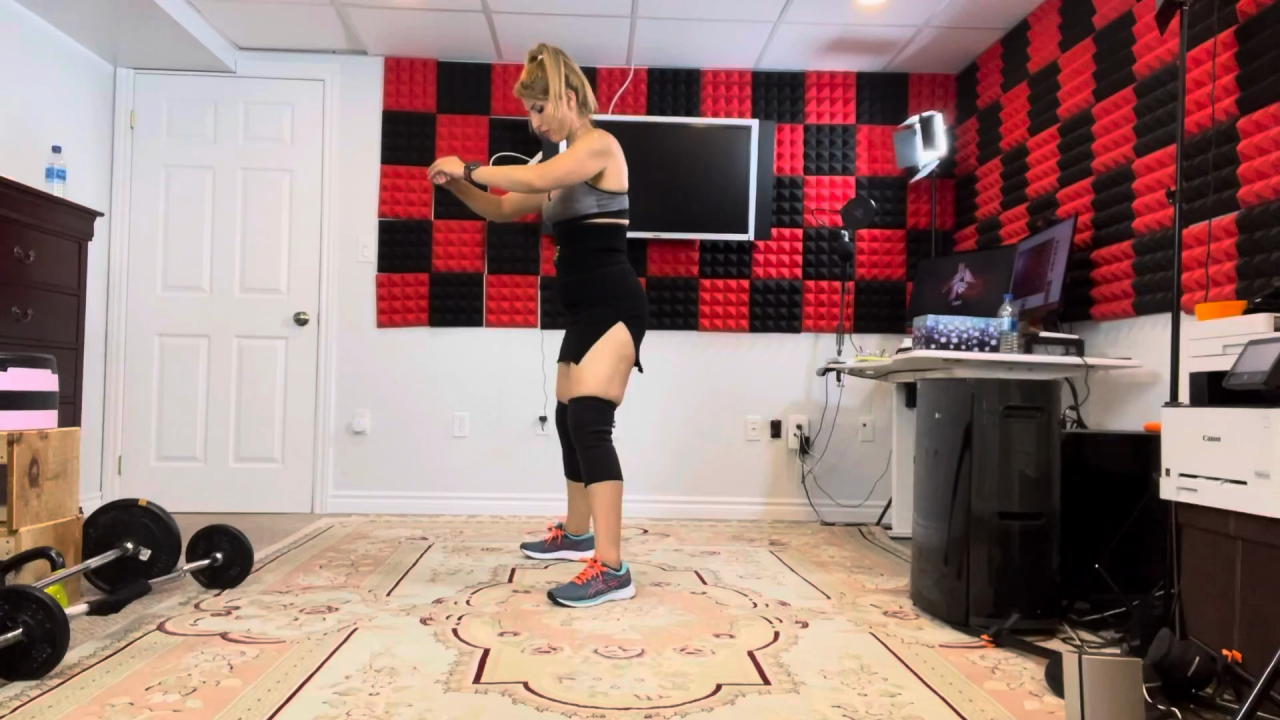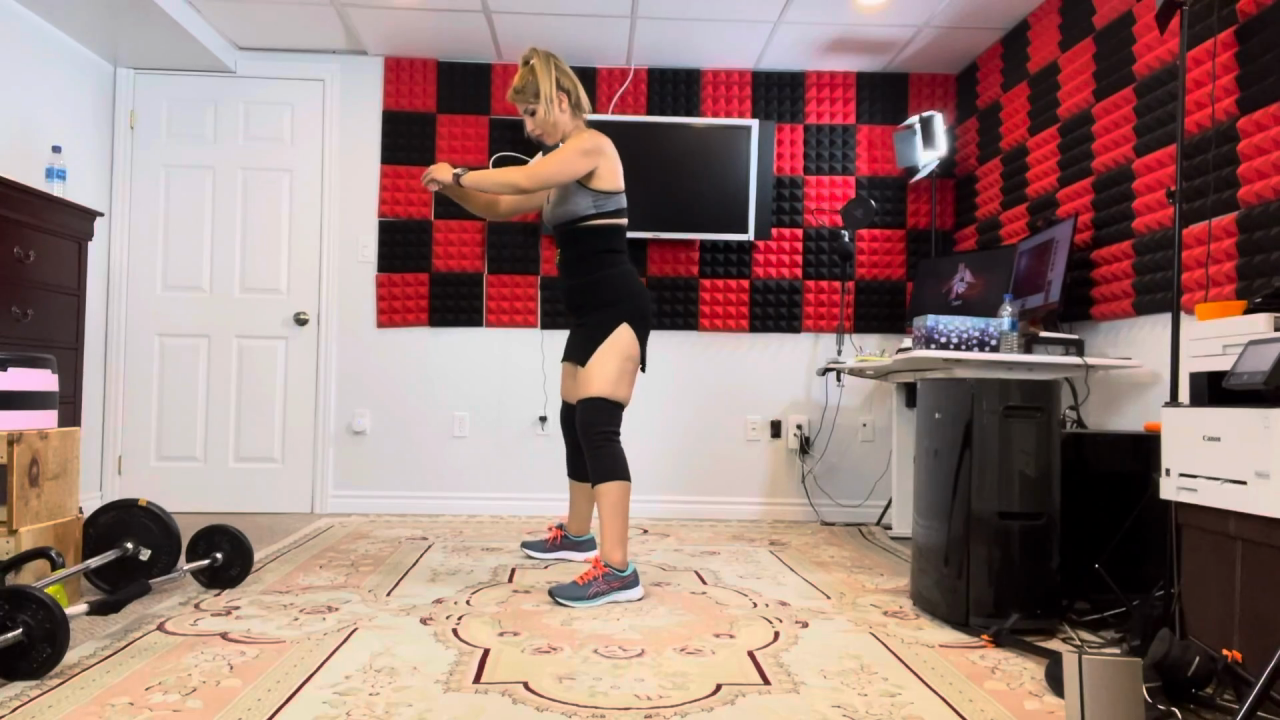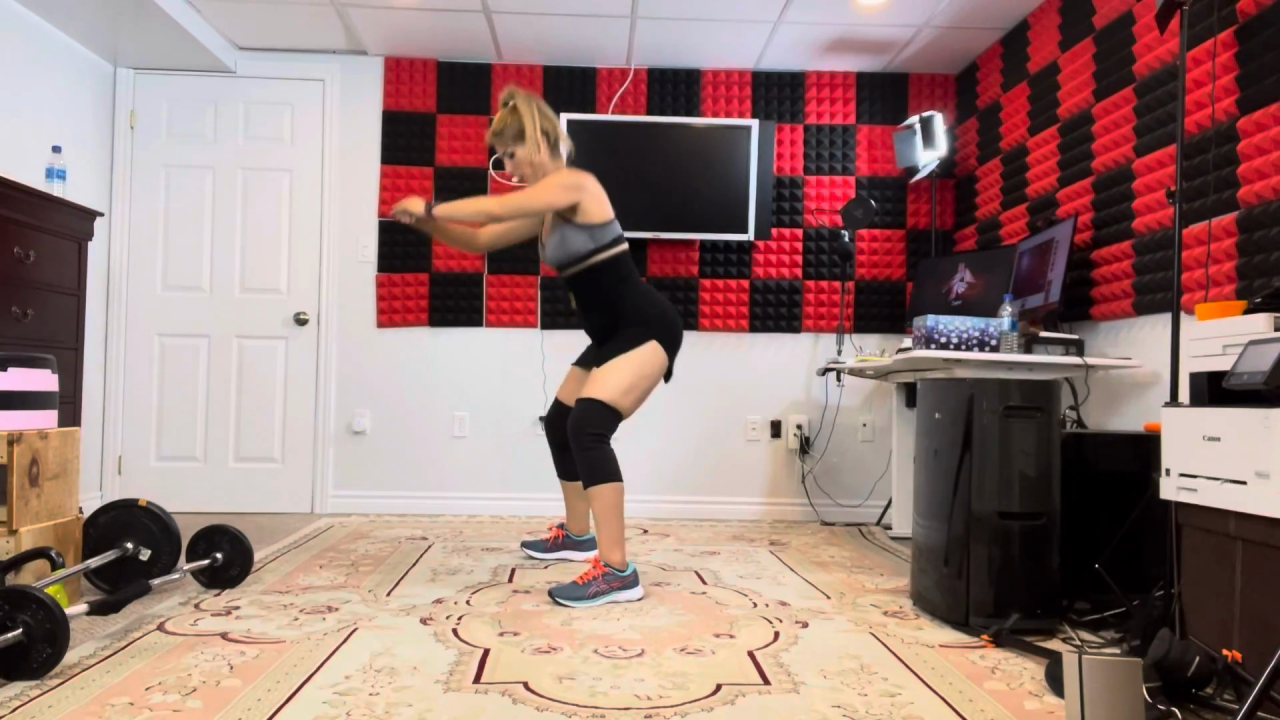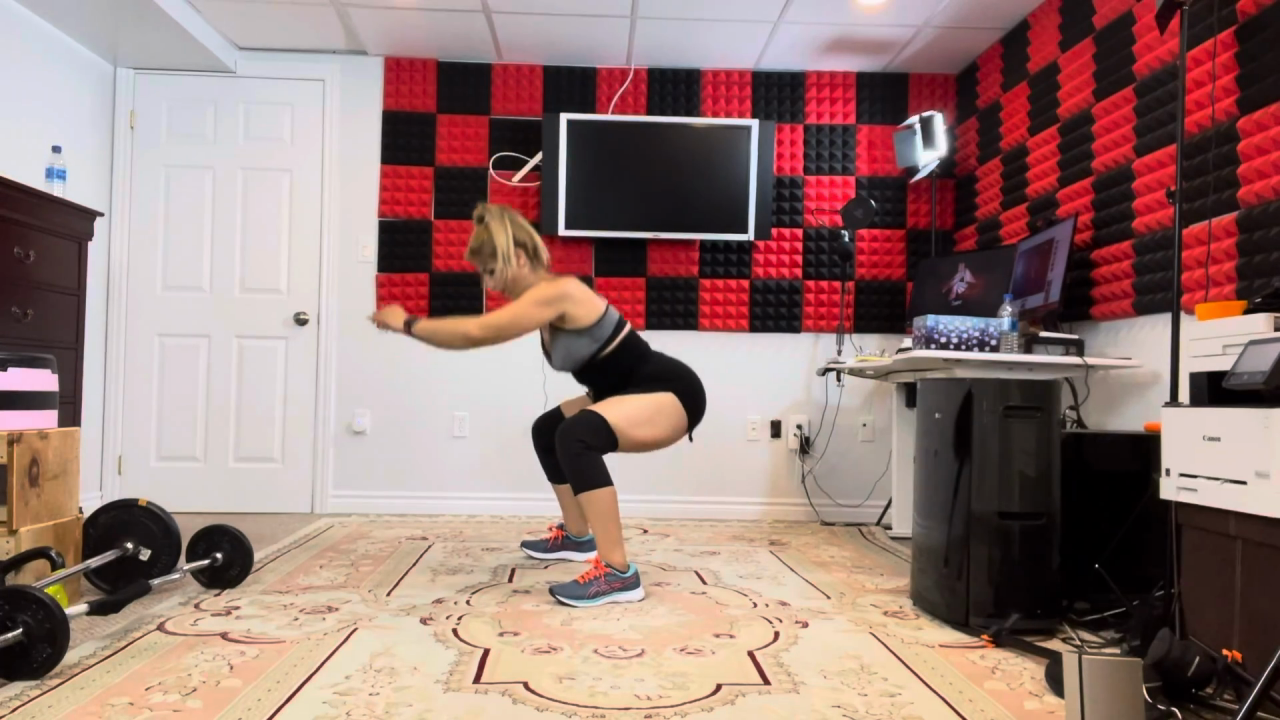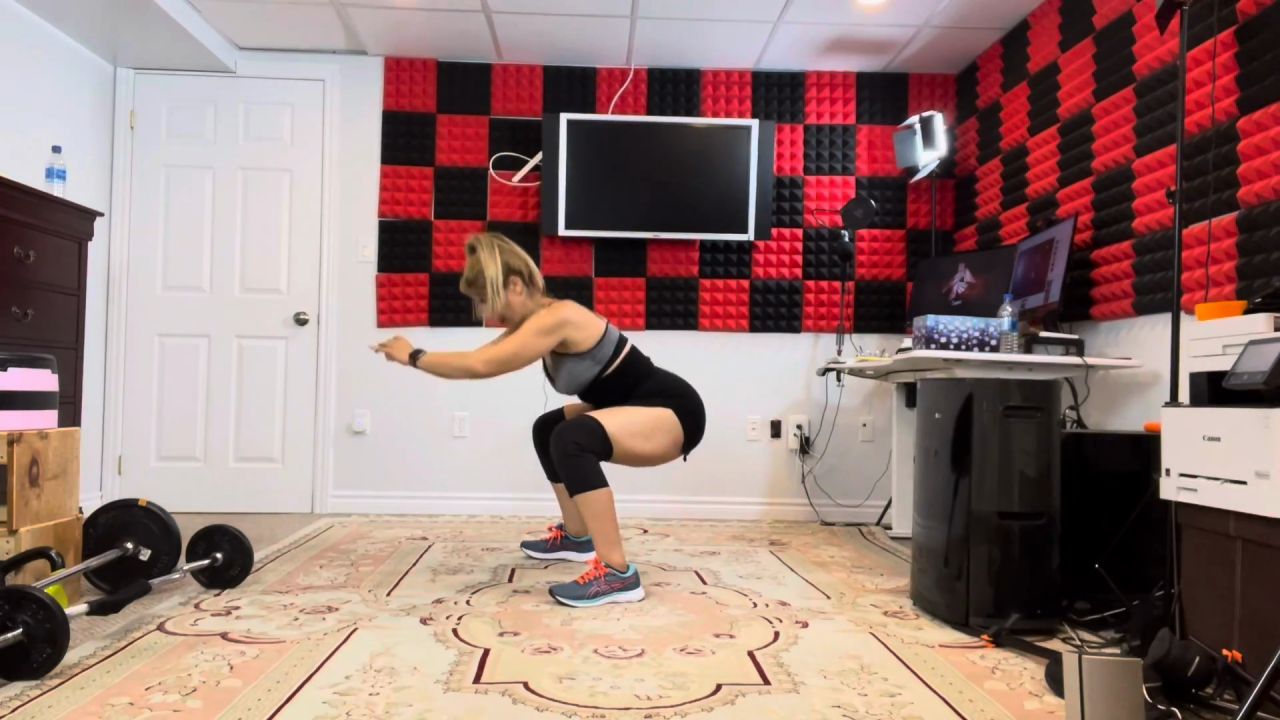
dt=0.3s
person 1, frame 1
left shoulder: (600, 145)
right shoulder: (565, 165)
left elbow: (533, 180)
right elbow: (504, 209)
left wrist: (468, 169)
right wrist: (458, 183)
left hip: (613, 306)
right hip: (587, 309)
left knee: (589, 425)
right knee: (570, 422)
left ankle: (611, 569)
right ankle: (576, 533)
person 1, frame 2
left shoulder: (593, 145)
right shoulder: (561, 167)
left elbow: (525, 179)
right elbow: (501, 207)
left wrist: (460, 173)
right wrist: (453, 187)
left hip: (616, 307)
right hip: (591, 311)
left knee: (596, 424)
right knee: (574, 422)
left ankle: (617, 570)
right ankle: (576, 534)
person 1, frame 3
left shoulder: (573, 184)
right shoulder: (544, 211)
left elbow: (493, 209)
right elbow: (480, 237)
left wrist: (428, 210)
right wrist: (430, 220)
left hip: (648, 330)
right hip: (616, 335)
left knee: (588, 424)
right knee: (560, 421)
left ankle: (617, 571)
right ankle: (577, 535)
person 1, frame 4
left shoulder: (559, 292)
right shoulder: (542, 301)
left elbow: (478, 332)
right elbow: (479, 333)
left wrist: (410, 324)
right wrist: (416, 323)
left hip: (672, 392)
right hip: (636, 390)
left knee: (576, 436)
right knee: (548, 432)
left ankle: (618, 571)
right ankle: (577, 534)
person 1, frame 5
left shoulder: (559, 318)
right shoulder: (540, 323)
left elbow: (482, 365)
right elbow: (481, 362)
left wrist: (414, 357)
right wrist: (415, 353)
left hip: (673, 410)
right hip: (639, 407)
left knee: (571, 438)
right knee: (548, 430)
left ankle: (617, 572)
right ankle: (576, 535)
